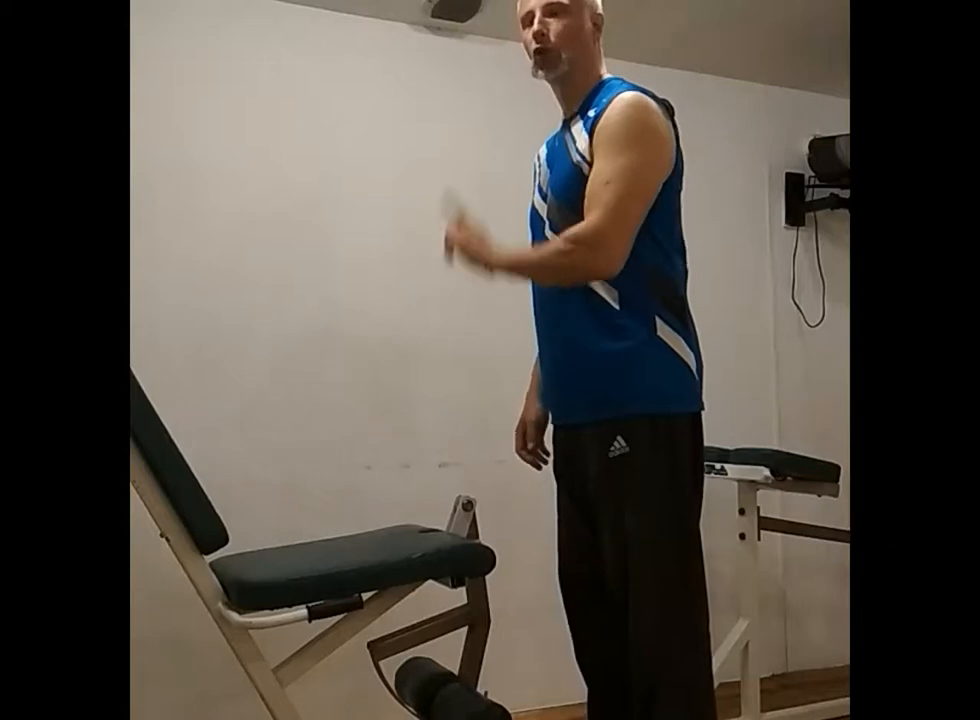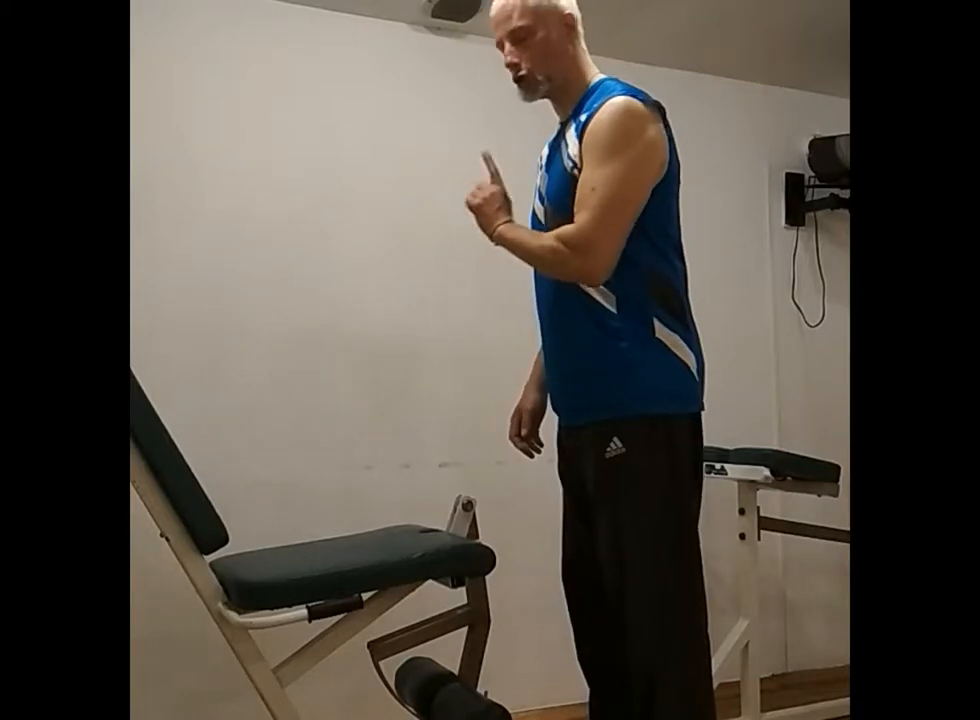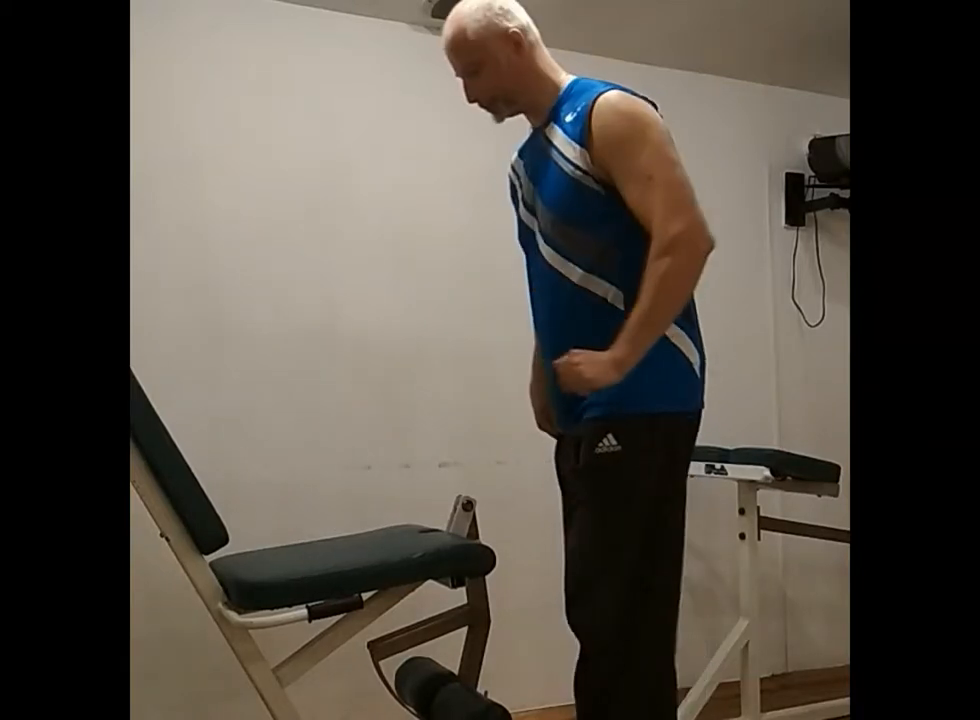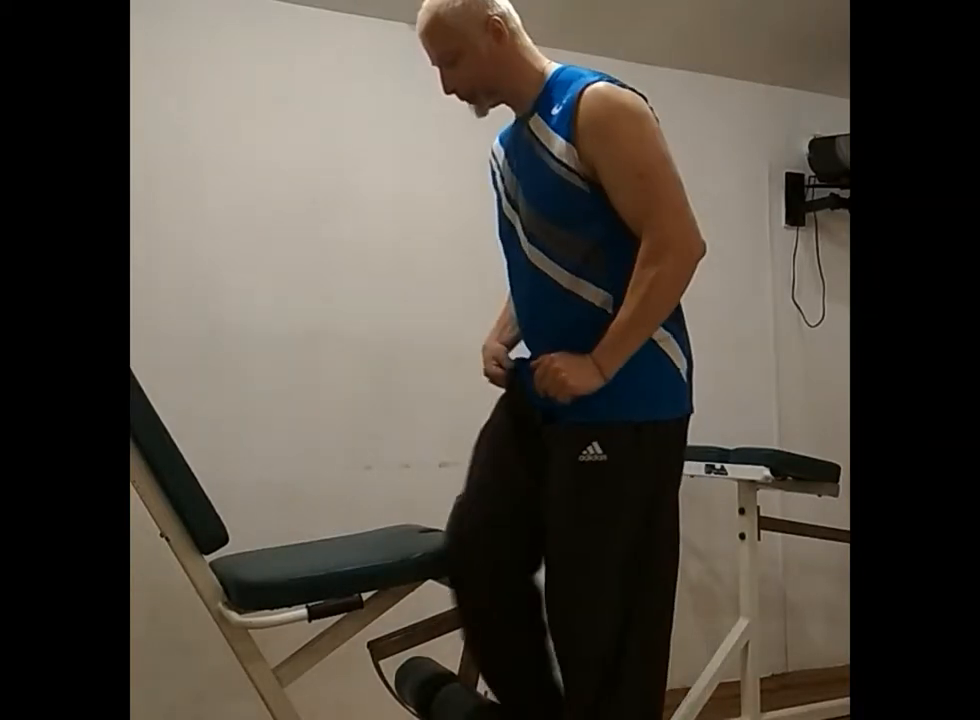
dt=0.4s
person 1, frame 1
left shoulder: (630, 115)
right shoulder: (555, 147)
left elbow: (600, 253)
left wrist: (492, 256)
right wrist: (537, 393)
left hip: (642, 406)
right hip: (581, 410)
left knee: (655, 607)
right knee: (593, 600)
person 1, frame 2
left shoulder: (622, 116)
right shoulder: (560, 144)
left elbow: (588, 257)
left wrist: (500, 227)
right wrist: (536, 387)
left hip: (642, 405)
right hip: (586, 409)
left knee: (654, 605)
right knee: (595, 599)
person 1, frame 3
left shoulder: (613, 115)
right shoulder: (527, 159)
left elbow: (686, 239)
left wrist: (619, 359)
right wrist: (544, 376)
left hip: (641, 401)
right hip: (584, 405)
left knee: (616, 604)
right knee: (598, 599)
person 1, frame 4
left shoulder: (600, 107)
right shoulder: (506, 147)
left elbow: (676, 243)
left wrist: (599, 365)
right wrist: (502, 335)
left hip: (625, 405)
right hip: (540, 395)
left knee: (602, 609)
right knee: (477, 553)
